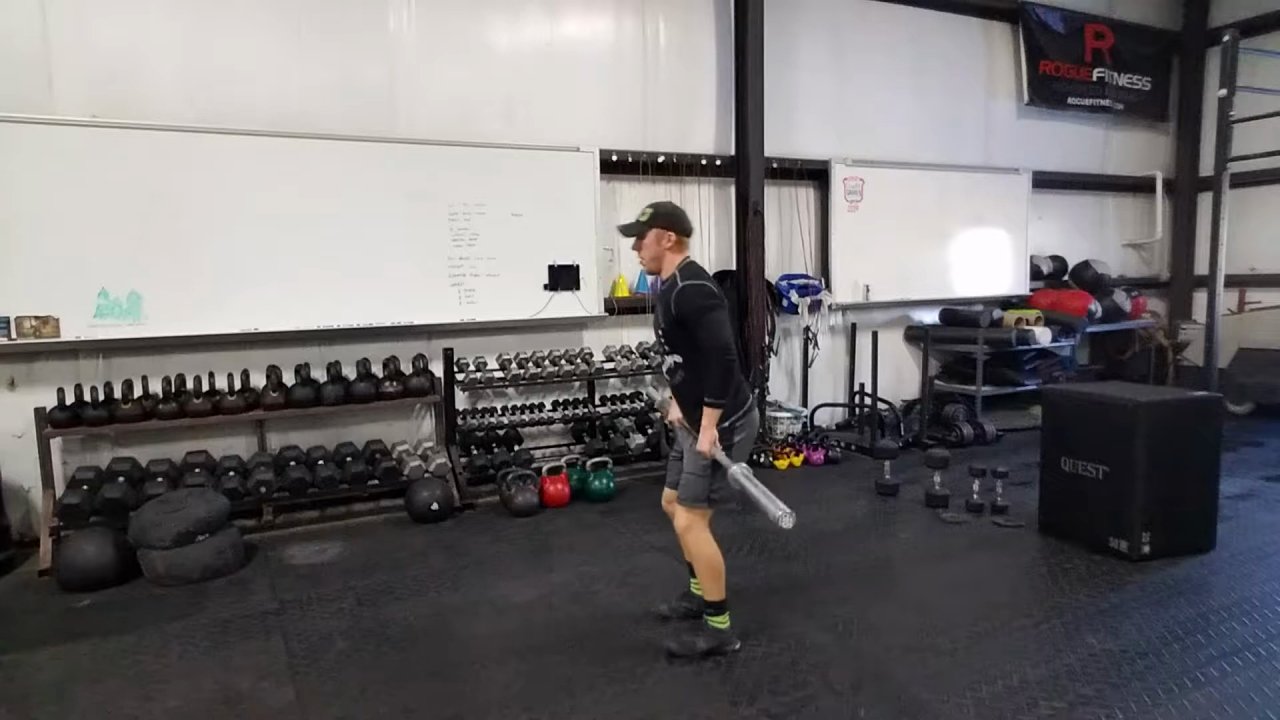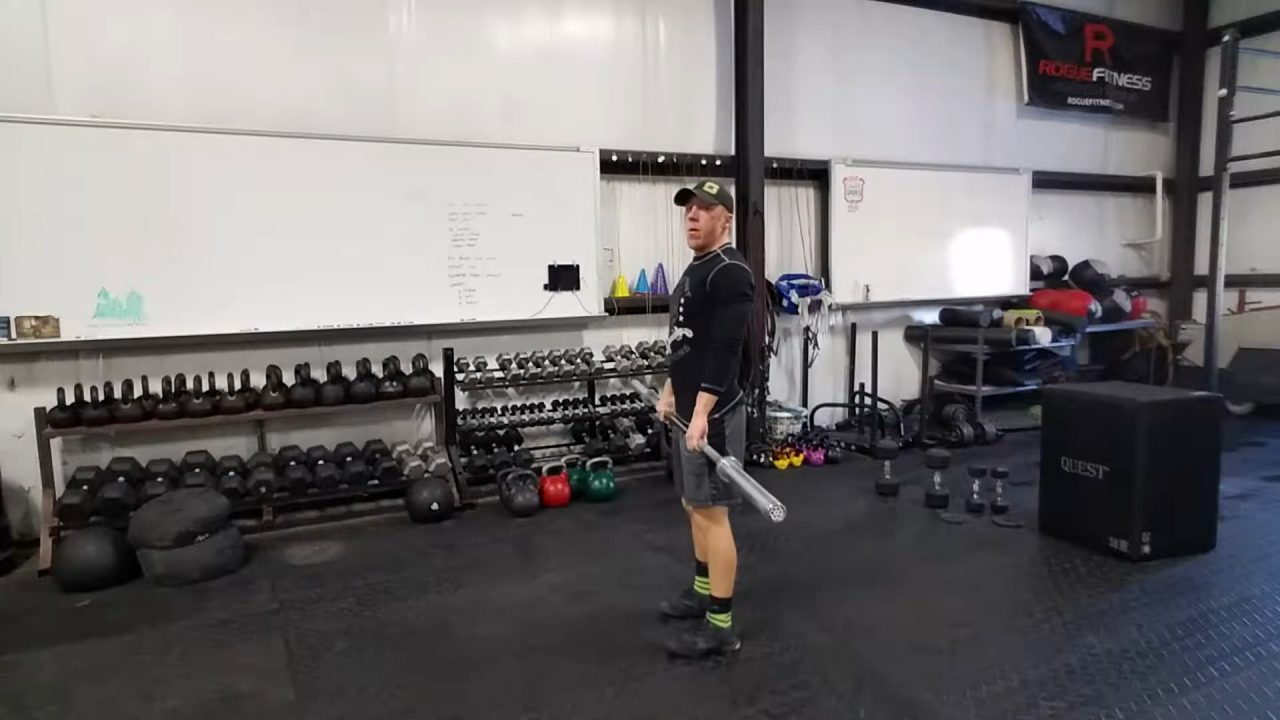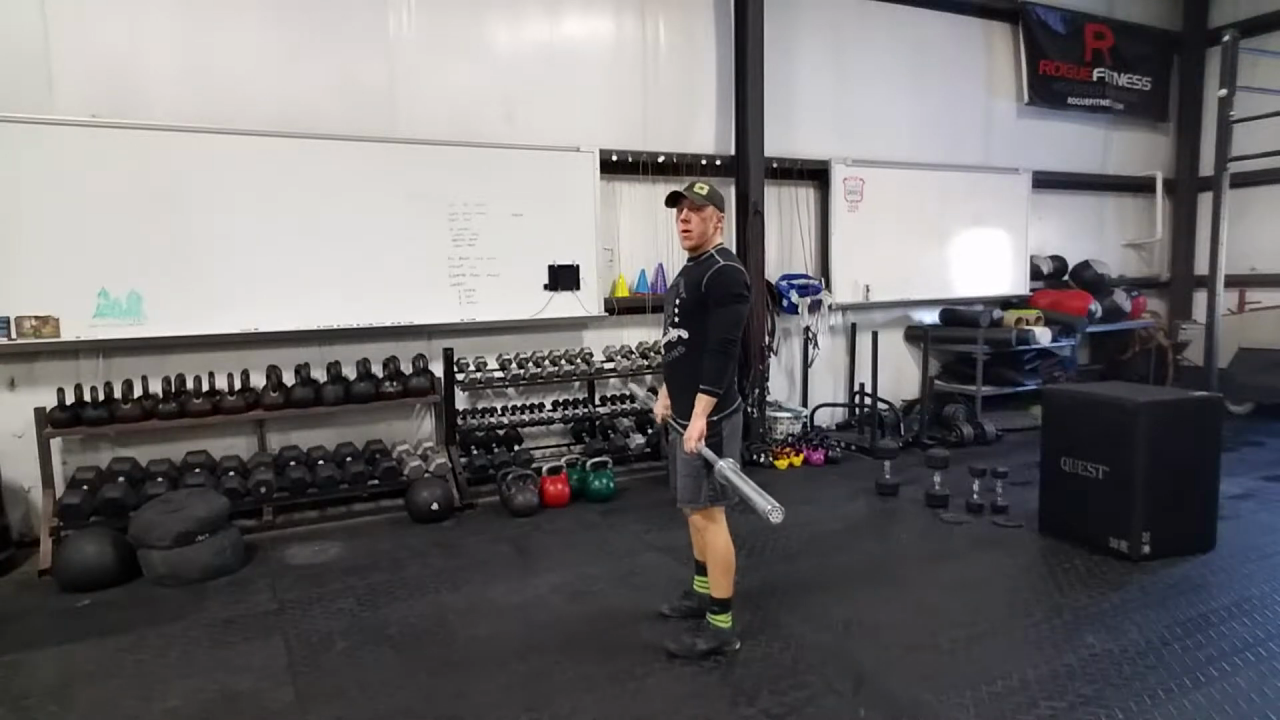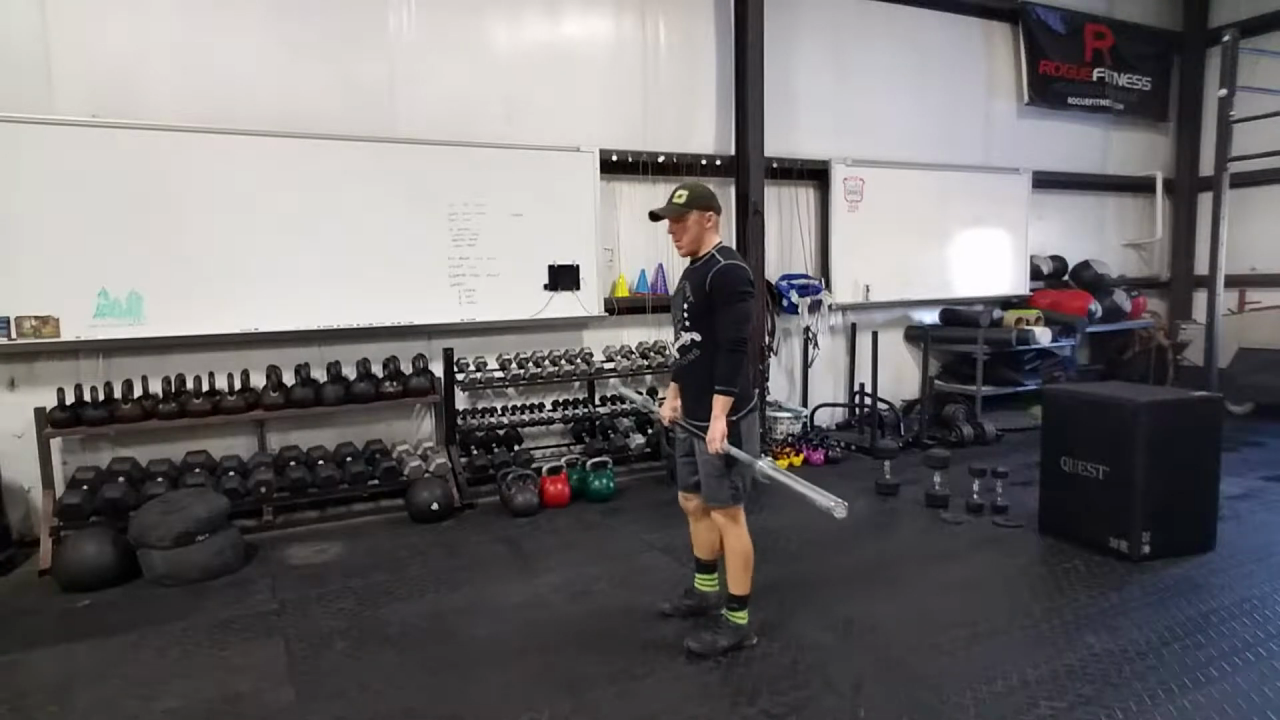
dt=0.7s
person 1, frame 1
left shoulder: (691, 289)
right shoulder: (671, 286)
left elbow: (722, 357)
left wrist: (710, 426)
right wrist: (677, 400)
left hip: (722, 423)
right hip: (695, 418)
left knee: (690, 519)
right knee: (673, 504)
left ankle: (718, 626)
right ankle: (700, 593)
person 1, frame 2
left shoulder: (730, 272)
right shoulder: (697, 269)
left elbow: (725, 350)
left wrist: (702, 414)
right wrist: (670, 391)
left hip: (712, 413)
right hip: (687, 407)
left knee: (711, 513)
right knee: (693, 506)
left ankle: (720, 625)
right ankle: (702, 592)
person 1, frame 3
left shoulder: (724, 273)
right shoulder: (689, 271)
left elbow: (721, 352)
left wrist: (700, 417)
right wrist: (667, 394)
left hip: (708, 415)
right hip: (684, 410)
left knee: (708, 513)
right knee: (692, 508)
left ankle: (720, 625)
right ankle: (702, 592)
person 1, frame 4
left shoulder: (729, 273)
right shoulder: (693, 272)
left elbow: (735, 351)
left wrist: (720, 417)
right wrist: (672, 395)
left hip: (724, 417)
right hip: (693, 415)
left knee: (727, 514)
right knee: (693, 504)
left ankle: (737, 621)
right ankle: (705, 590)
